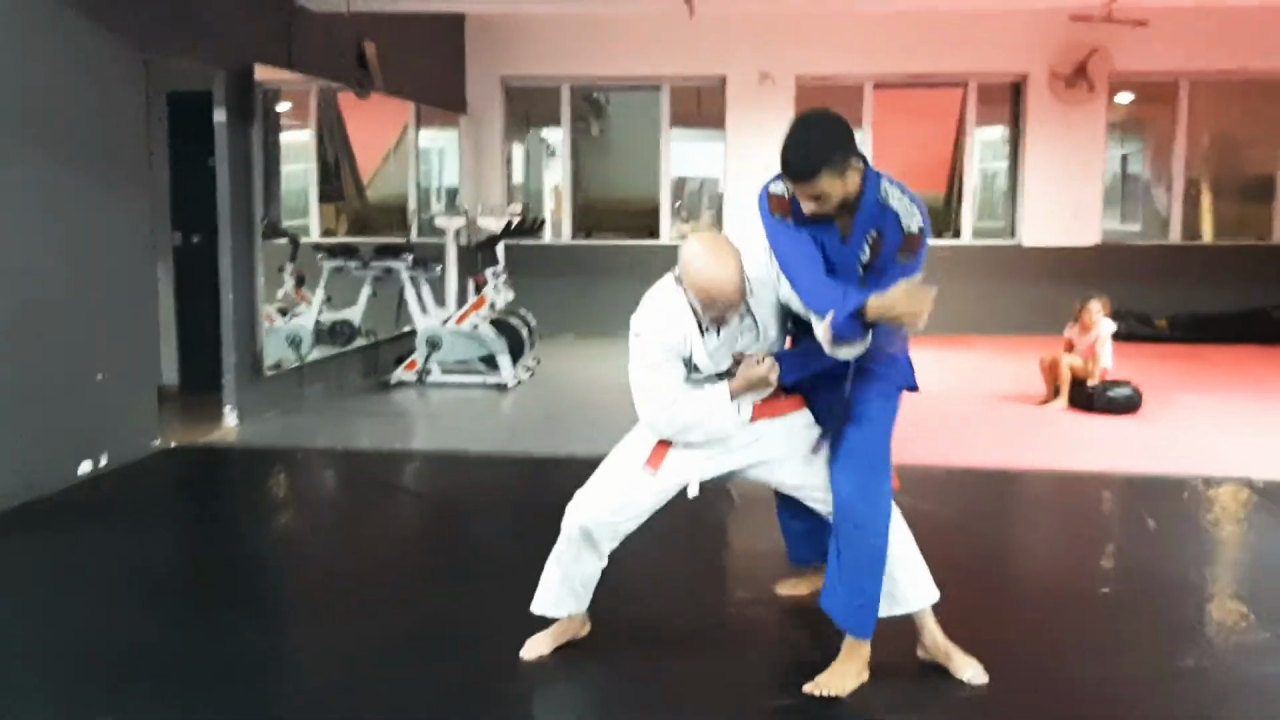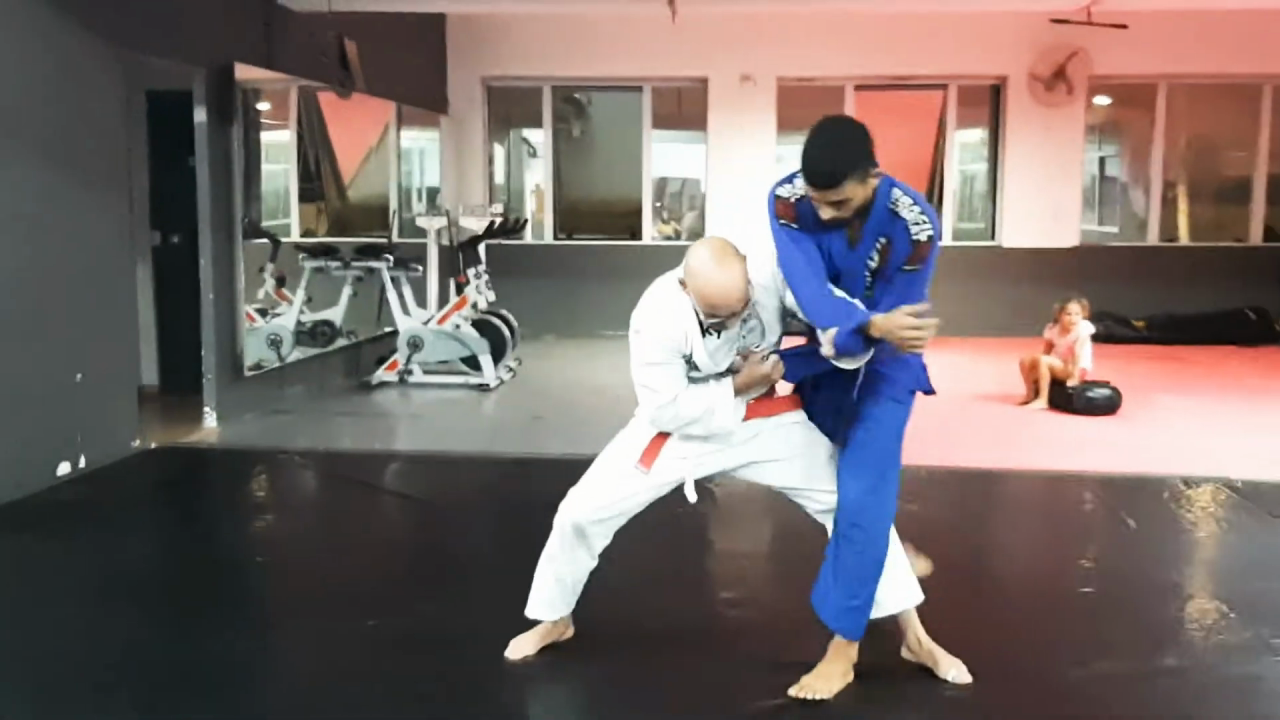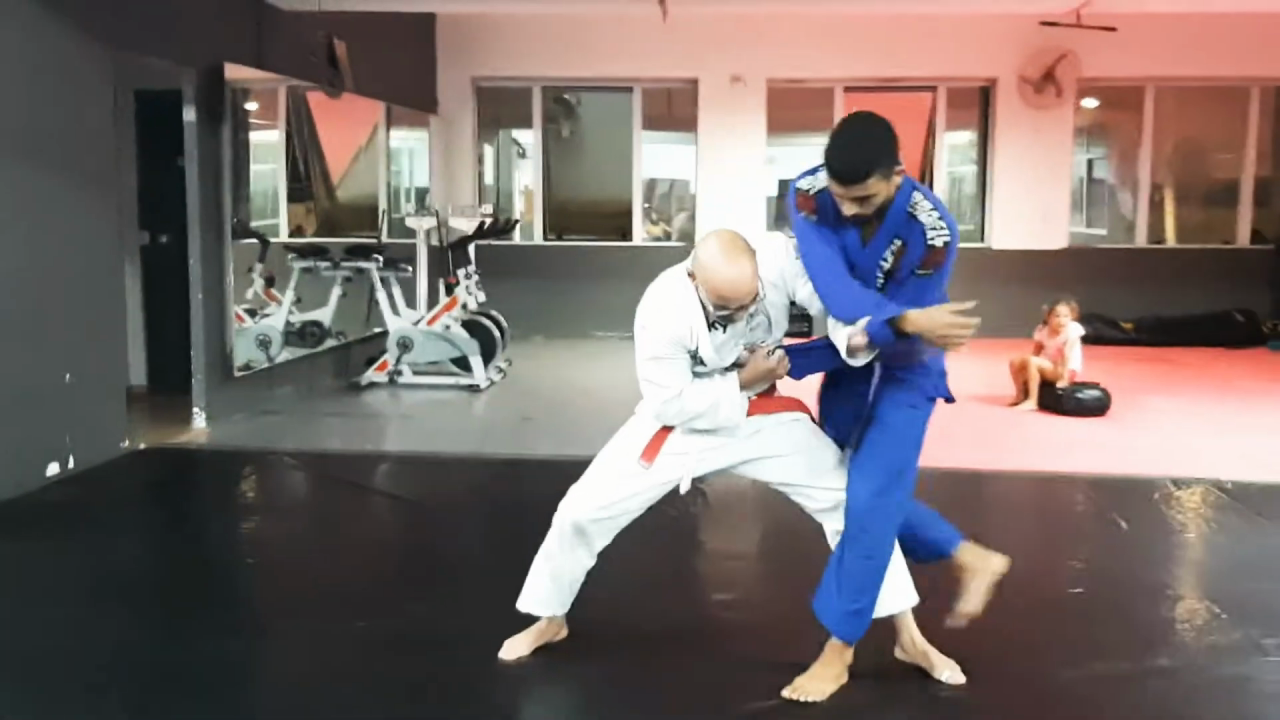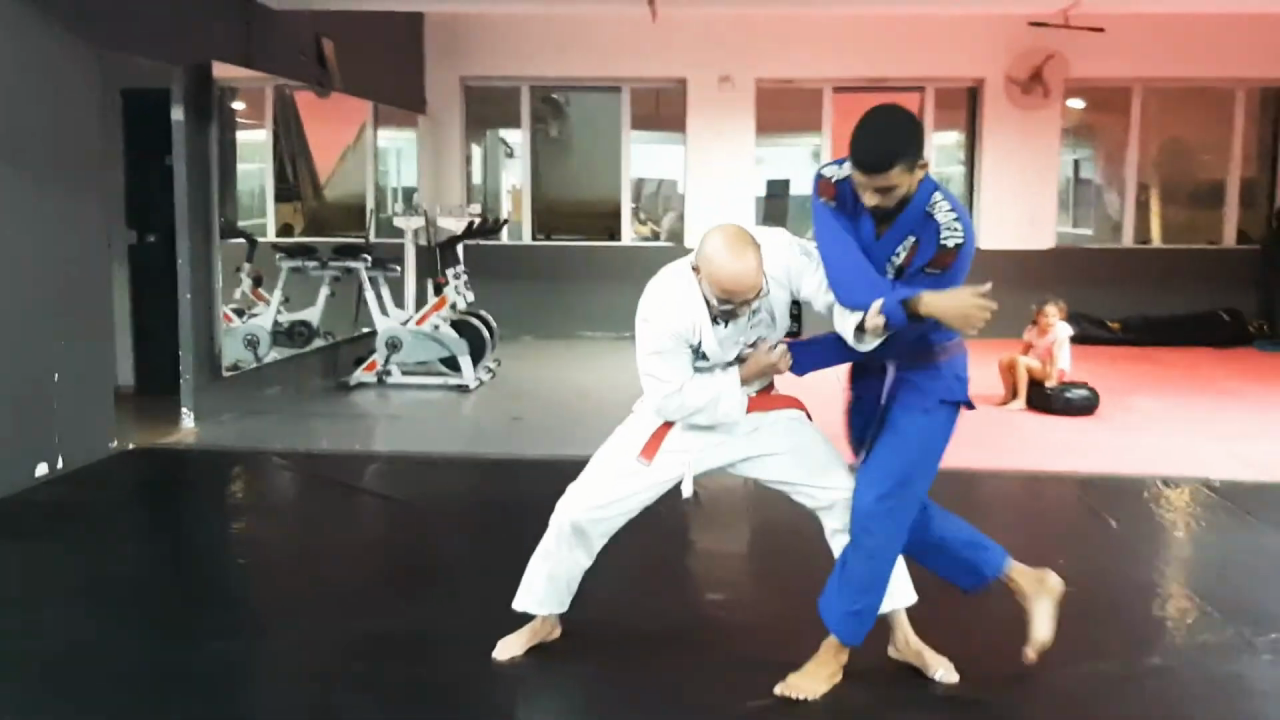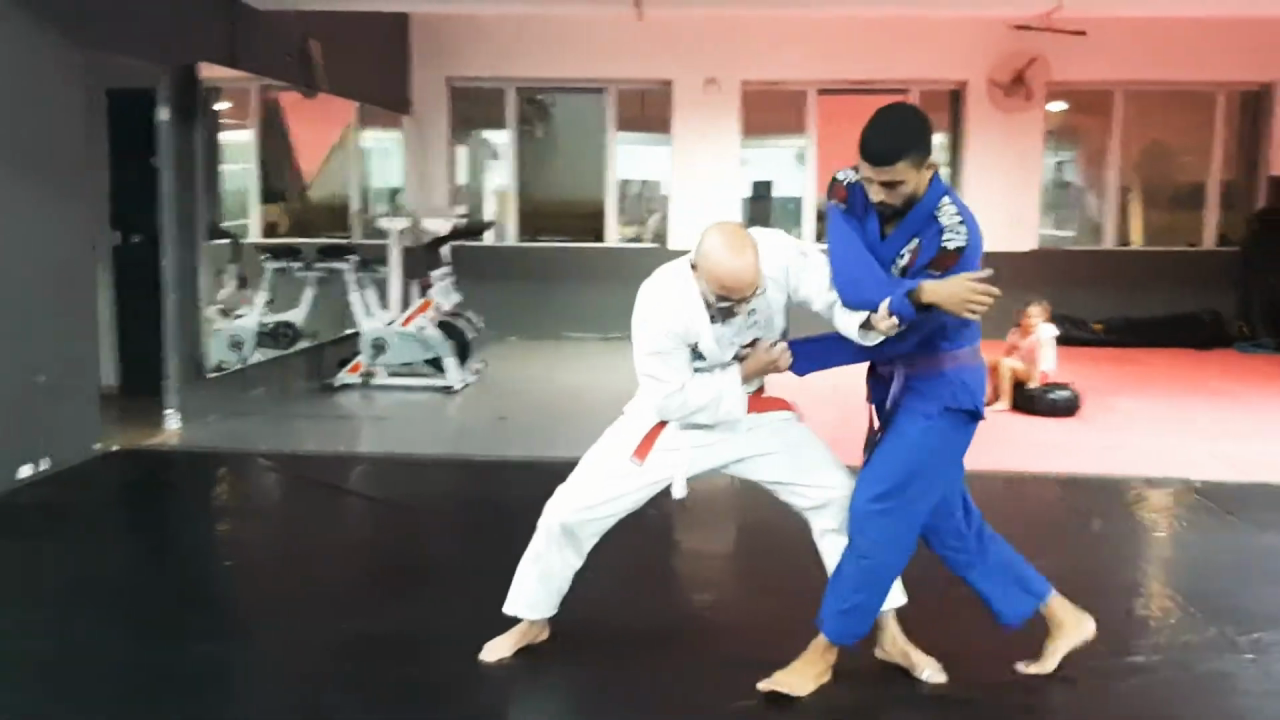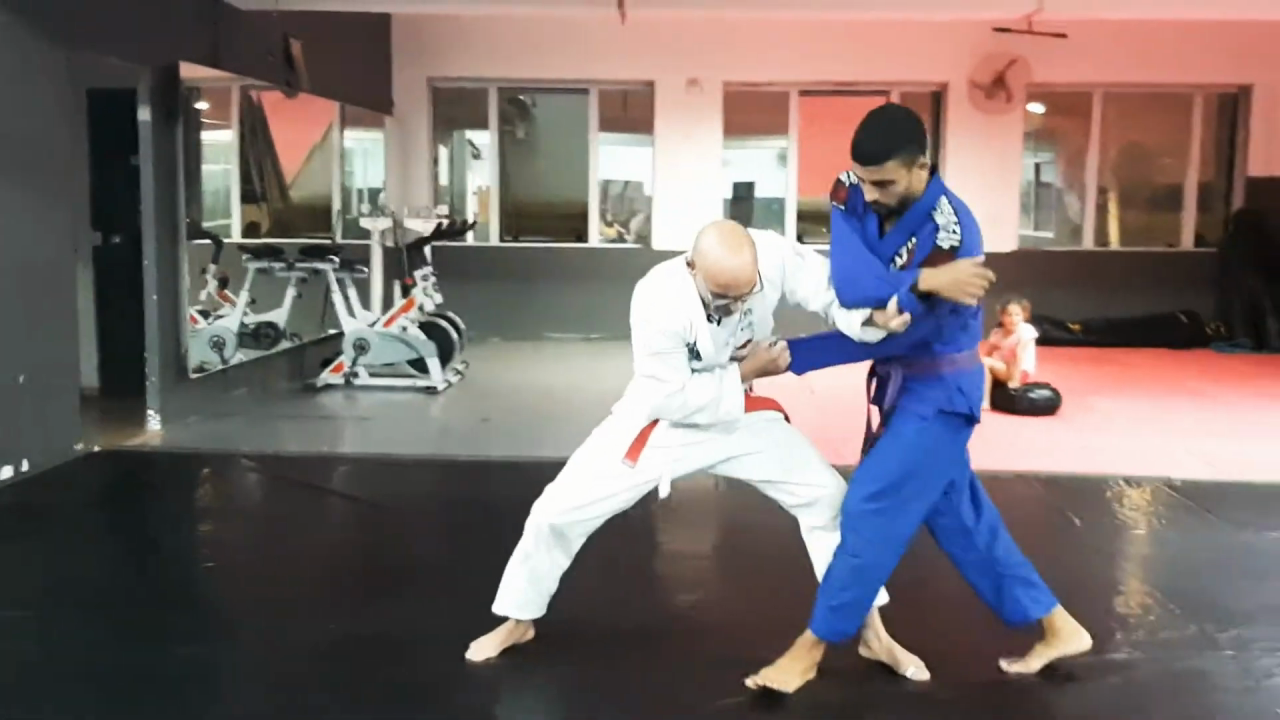
dt=0.1s
person 1, frame 1
left shoulder: (902, 219)
right shoulder: (780, 200)
left elbow: (861, 338)
right elbow: (814, 292)
left wrist: (775, 369)
right wrist: (872, 308)
left hip: (871, 367)
left knee: (859, 494)
left ankle: (855, 650)
right ankle: (823, 570)
person 1, frame 2
left shoulder: (914, 228)
right shoulder: (789, 203)
left elbow: (869, 343)
right elbow: (814, 297)
left wrist: (778, 371)
right wrist: (870, 323)
left hip: (882, 371)
right hip: (824, 364)
left knee: (861, 499)
left ankle: (842, 653)
right ankle: (887, 566)
person 1, frame 3
left shoulder: (932, 231)
right shoulder: (810, 195)
left elbow: (887, 341)
right elbow: (836, 292)
left wrist: (784, 365)
right wrist: (904, 320)
left hip: (901, 374)
right hip: (843, 366)
left knee: (869, 502)
right knee: (847, 491)
left ankle: (839, 653)
right ankle: (969, 559)
person 1, frame 4
left shoulder: (948, 232)
right shoulder: (834, 187)
left elbow: (887, 336)
right elbow: (850, 287)
left wrist: (791, 357)
right wrist: (916, 303)
left hip: (924, 378)
right hip: (874, 377)
left knee: (878, 508)
right knee: (899, 507)
left ankle: (832, 656)
right ankle: (1027, 583)
person 1, frame 5
left shoulder: (953, 235)
right shoulder: (848, 191)
left elbow: (891, 337)
right elbow: (854, 287)
left wrist: (791, 356)
right wrist: (921, 295)
left hip: (938, 387)
right hip: (893, 381)
left knee: (878, 511)
right knee: (942, 517)
left ankle: (825, 651)
right ankle: (1059, 615)
person 1, frame 6
left shoulder: (952, 234)
right shoulder: (851, 195)
left elbow: (888, 334)
right elbow: (851, 288)
left wrist: (789, 355)
right wrist: (918, 287)
left hip: (938, 389)
right hip: (903, 383)
left knee: (871, 511)
right knee: (960, 517)
left ankle: (810, 648)
right ankle: (1058, 626)
person 2, frame 1
left shoulder: (763, 263)
right shoulder: (655, 319)
right elbow: (666, 417)
right wrist: (733, 390)
left hip: (769, 417)
right hip: (685, 428)
right knee: (591, 513)
left ankle: (927, 635)
right ankle: (569, 618)
person 2, frame 2
left shoulder: (769, 266)
right shoulder: (657, 317)
right elbow: (667, 411)
right wrist: (738, 384)
left hip: (762, 416)
right hip: (680, 425)
right knee: (586, 511)
left ankle: (913, 635)
right ankle: (552, 620)
person 2, frame 3
left shoulder: (777, 259)
right shoulder: (662, 309)
right elbow: (669, 405)
left wrist: (857, 336)
right wrist: (741, 380)
left hip: (762, 412)
right hip: (683, 419)
right knee: (586, 508)
left ankle: (909, 638)
right ankle: (549, 621)
person 2, frame 4
left shoulder: (780, 253)
right shoulder: (664, 301)
left elbow: (840, 294)
right elbow: (671, 400)
left wrist: (866, 322)
right wrist: (745, 374)
left hip: (759, 411)
right hip: (678, 419)
left knee: (847, 496)
right knee: (584, 508)
left ankle: (902, 636)
right ankle: (543, 620)
person 2, frame 5
left shoulder: (776, 253)
right shoulder: (661, 302)
left elbow: (837, 290)
right elbow: (671, 399)
left wrist: (871, 317)
right wrist: (744, 372)
left hip: (749, 414)
right hip: (671, 419)
left knee: (839, 496)
right knee: (574, 509)
left ankle: (891, 637)
right ankle: (532, 622)
person 2, frame 6
left shoulder: (771, 255)
right shoulder: (658, 299)
left elbow: (835, 293)
right elbow: (668, 399)
left wrist: (879, 315)
right wrist: (745, 373)
left hip: (739, 412)
right hip: (658, 419)
left knee: (826, 497)
right knee: (562, 509)
left ankle: (873, 635)
right ankle: (518, 621)
